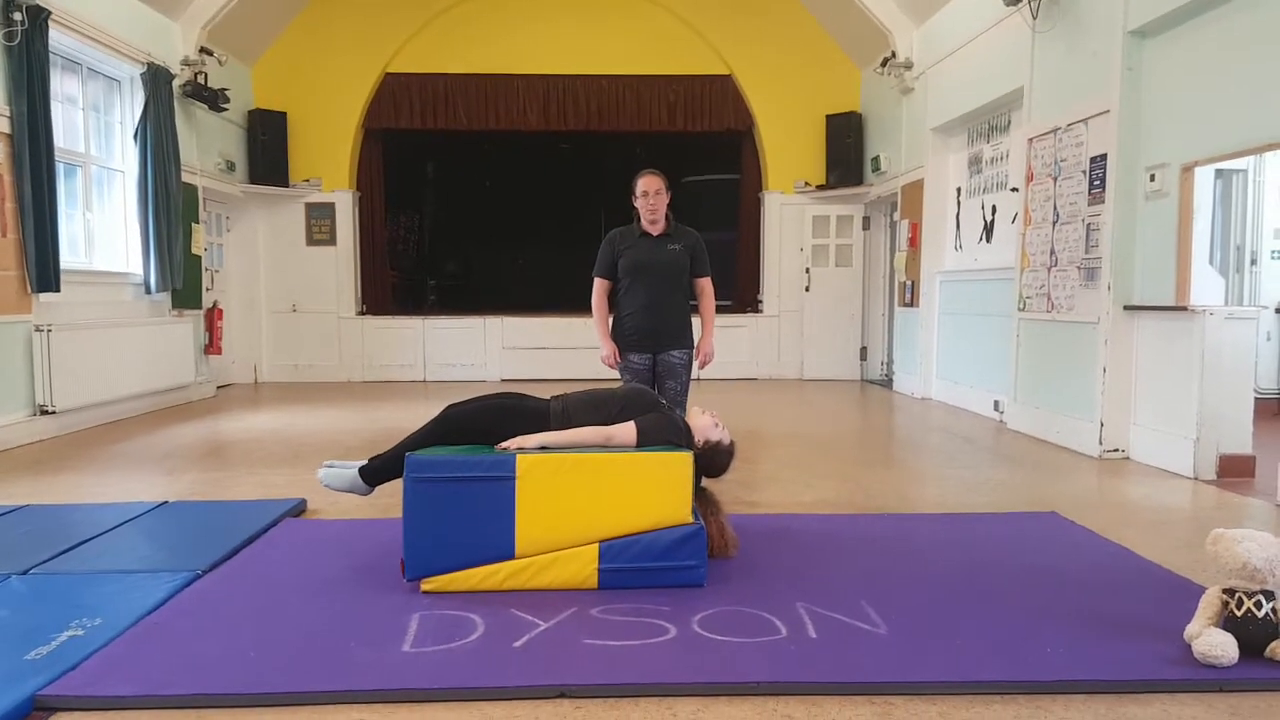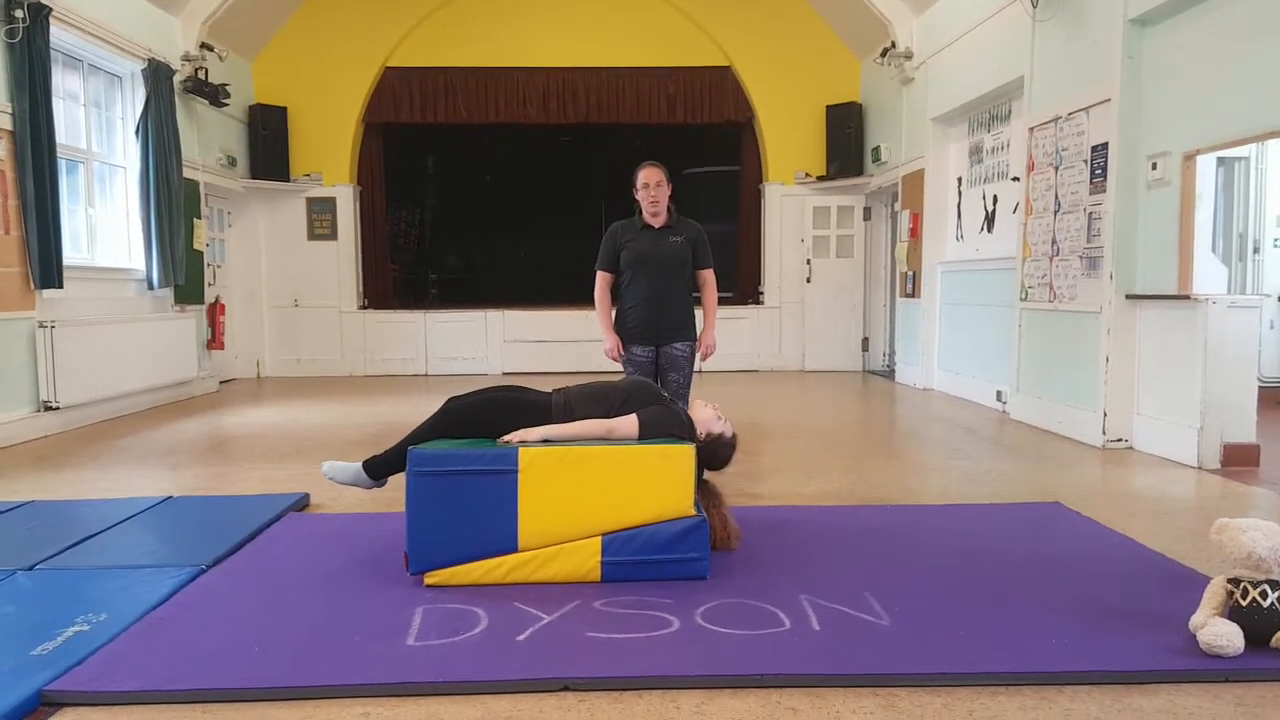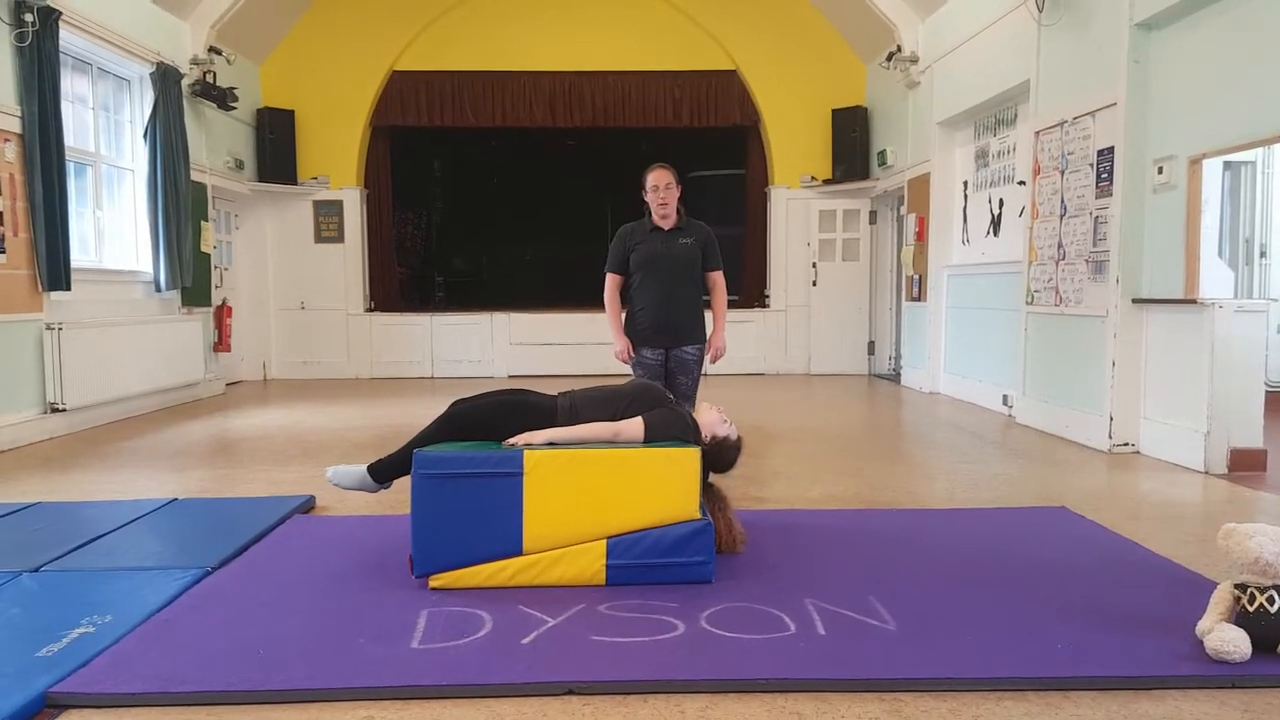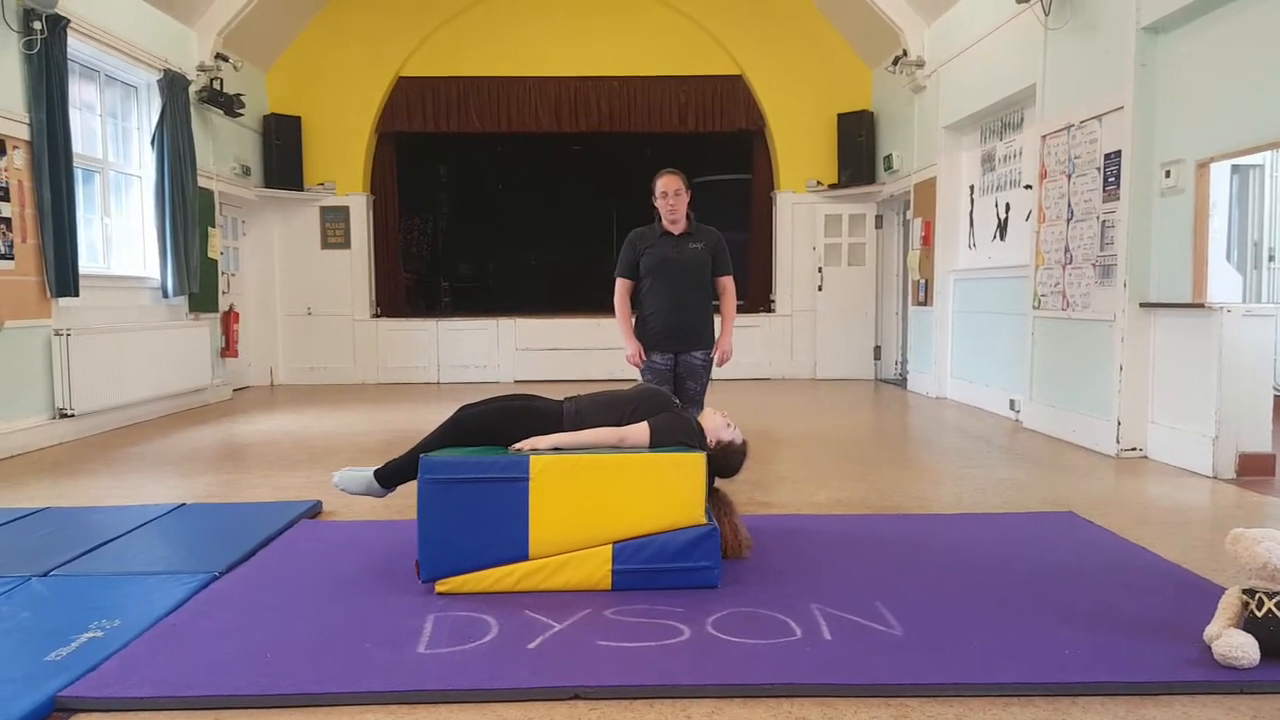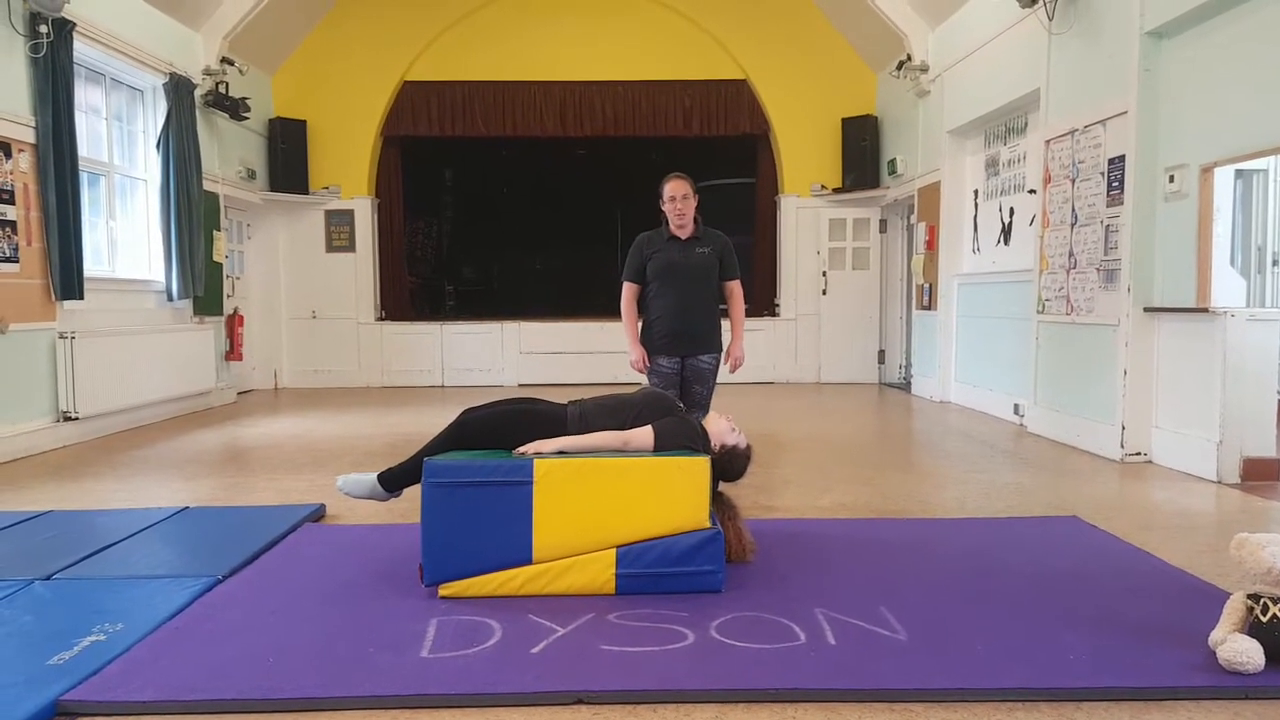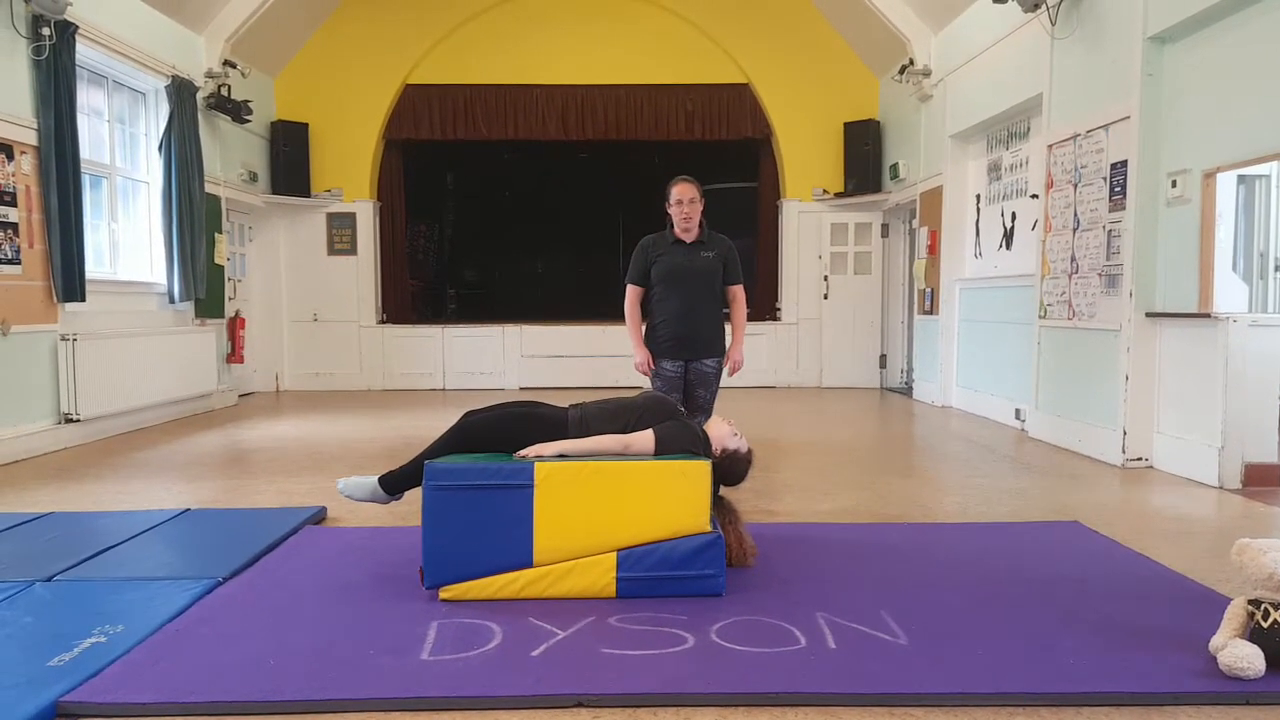
dt=0.4s
person 1, frame 1
left shoulder: (672, 431)
right shoulder: (669, 418)
left elbow: (607, 436)
left wrist: (538, 439)
left hip: (548, 424)
right hip: (550, 410)
left knee: (452, 424)
right knee: (454, 416)
left ankle: (368, 477)
right ankle: (375, 468)
person 1, frame 2
left shoulder: (674, 423)
right shoulder: (671, 411)
left elbow: (608, 429)
left wrist: (540, 433)
left hip: (550, 417)
right hip: (551, 405)
left knee: (454, 417)
right knee: (456, 407)
left ankle: (373, 471)
right ankle: (378, 467)
person 1, frame 3
left shoulder: (679, 427)
right shoulder: (677, 415)
left elbow: (613, 432)
left wrist: (544, 436)
left hip: (554, 420)
right hip: (557, 405)
left knee: (460, 421)
right knee: (461, 411)
left ankle: (377, 475)
right ankle: (383, 471)
person 1, frame 4
left shoulder: (685, 431)
right shoulder: (682, 419)
left elbow: (620, 438)
left wrist: (551, 441)
left hip: (559, 425)
right hip: (562, 412)
left knee: (465, 427)
right knee: (467, 418)
left ankle: (383, 479)
right ankle: (389, 475)
person 1, frame 5
left shoulder: (689, 436)
right shoulder: (687, 424)
left elbow: (624, 442)
left wrist: (555, 445)
left hip: (564, 429)
right hip: (566, 416)
left knee: (469, 431)
right knee: (471, 421)
left ankle: (387, 484)
right ankle: (393, 480)
person 1, frame 6
left shoulder: (690, 439)
right shoulder: (688, 427)
left elbow: (624, 444)
left wrist: (556, 447)
left hip: (565, 432)
right hip: (566, 419)
left knee: (470, 432)
right knee: (472, 421)
left ankle: (389, 485)
right ankle: (393, 483)
person 2, frame 1
left shoulder: (689, 239)
right shoulder: (616, 240)
left elbow: (704, 290)
right elbow: (600, 292)
left wrist: (707, 336)
right wrist: (604, 339)
left hip: (676, 345)
right hip: (631, 345)
person 2, frame 2
left shoulder: (691, 231)
right shoulder: (618, 233)
left elbow: (707, 281)
right elbow: (603, 285)
left wrist: (709, 328)
right wrist: (608, 333)
left hip: (679, 337)
right hip: (635, 337)
left knee: (677, 406)
person 2, frame 3
left shoulder: (701, 233)
right shoulder: (628, 235)
left elbow: (716, 284)
right elbow: (612, 288)
left wrist: (719, 331)
right wrist: (618, 335)
left hip: (689, 340)
right hip: (644, 340)
left knee: (684, 408)
person 2, frame 4
left shoulder: (710, 238)
right shoulder: (638, 240)
left elbow: (726, 288)
right elbow: (622, 292)
left wrist: (726, 335)
right wrist: (629, 339)
left hip: (698, 344)
right hip: (653, 344)
left knee: (691, 413)
person 2, frame 5
left shoulder: (718, 243)
right shoulder: (645, 244)
left elbow: (733, 293)
right elbow: (629, 297)
left wrist: (737, 340)
right wrist: (633, 343)
left hip: (705, 348)
right hip: (660, 348)
left knee: (697, 416)
person 2, frame 6
left shoulder: (722, 247)
right shoulder: (650, 246)
left elbow: (736, 297)
right elbow: (633, 299)
left wrist: (737, 344)
right wrist: (638, 346)
left hip: (708, 352)
right hip: (664, 352)
left knee: (700, 420)
